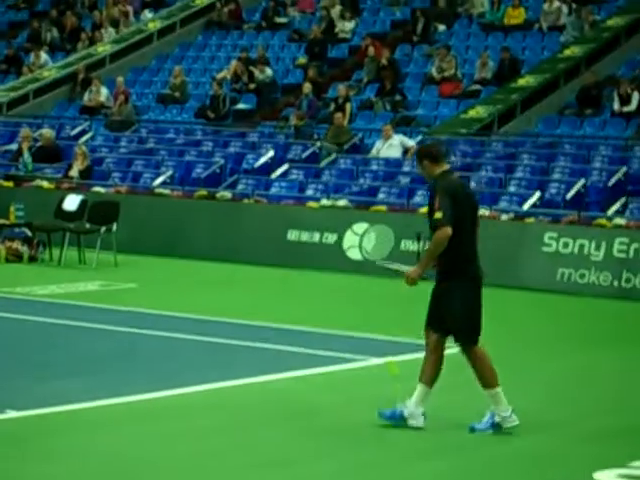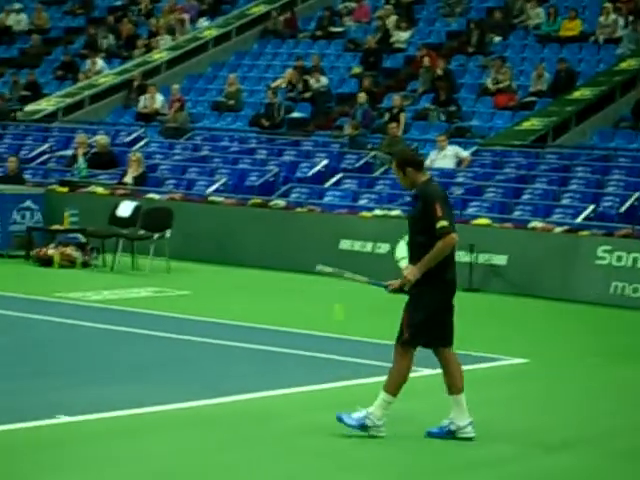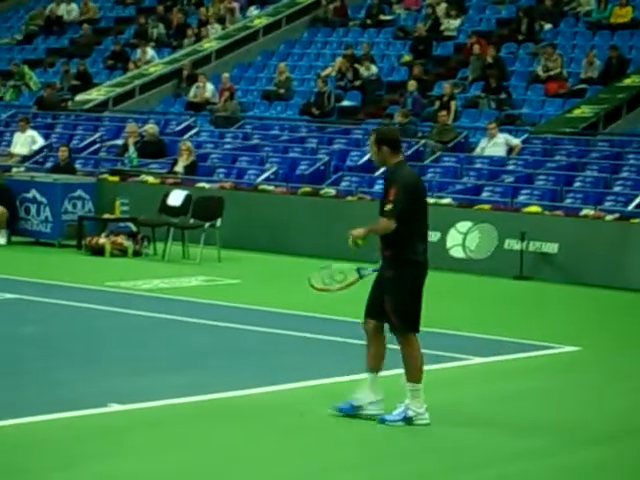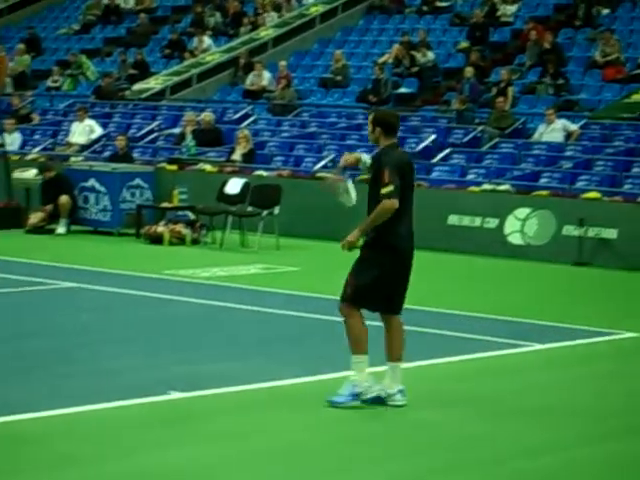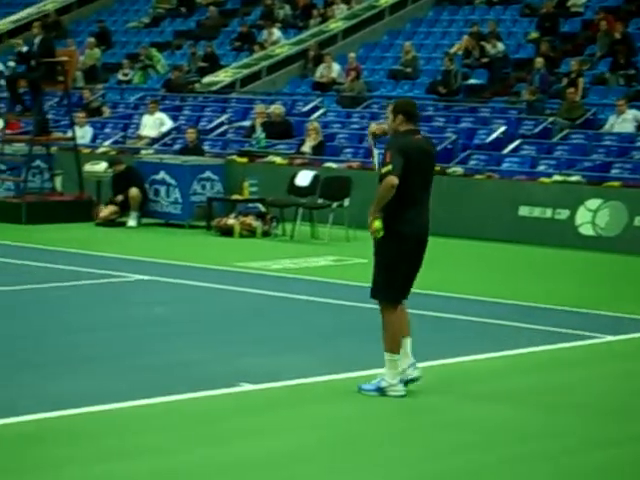
dt=0.5s
person 1, frame 1
left shoulder: (442, 188)
right shoulder: (461, 186)
left elbow: (444, 232)
left wrist: (421, 267)
left hip: (457, 277)
right hip: (457, 274)
left knee: (468, 345)
right knee: (434, 339)
left ankle: (502, 412)
right ankle: (414, 410)
person 1, frame 2
left shoulder: (433, 196)
right shoulder: (425, 195)
left elbow: (450, 239)
left wrist: (418, 270)
right wrist: (405, 278)
left hip: (432, 286)
right hip: (436, 285)
left knee: (404, 348)
right knee: (442, 349)
left ankle: (375, 417)
right ankle: (461, 422)
person 1, frame 3
left shoulder: (401, 179)
right shoulder: (403, 175)
left elbow: (387, 223)
left wrist: (363, 232)
left hip: (404, 267)
right hip: (396, 264)
left knee: (405, 334)
right knee: (373, 325)
left ankle: (417, 408)
right ankle: (369, 397)
person 1, frame 4
left shoulder: (390, 161)
right shoulder: (398, 156)
left elbow: (390, 203)
left wrist: (360, 231)
right wrist: (360, 159)
left hip: (382, 247)
right hip: (400, 246)
left knee: (350, 306)
right knee: (391, 315)
left ankle: (361, 381)
right ankle: (393, 387)
person 1, frame 5
left shoulder: (398, 145)
right shoulder: (427, 145)
left elbow: (391, 181)
left wrist: (374, 209)
right wrist: (385, 130)
left hip: (396, 231)
right hip: (418, 231)
left knee: (388, 302)
right knee: (396, 300)
left ankle: (392, 379)
right ankle: (406, 364)
